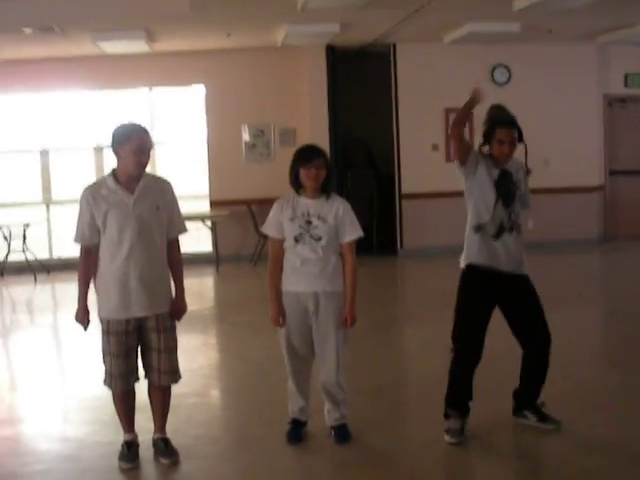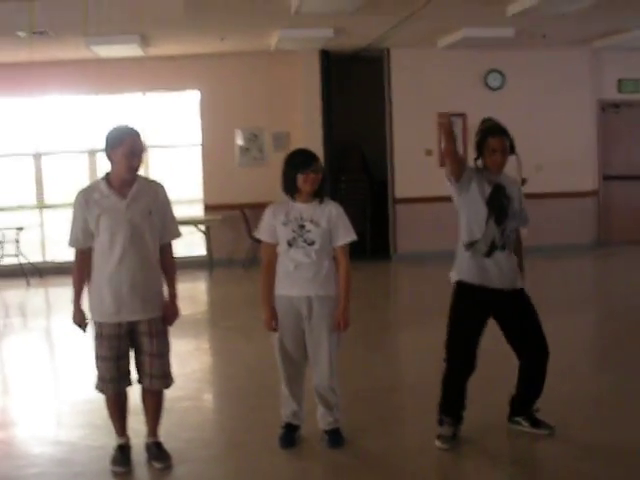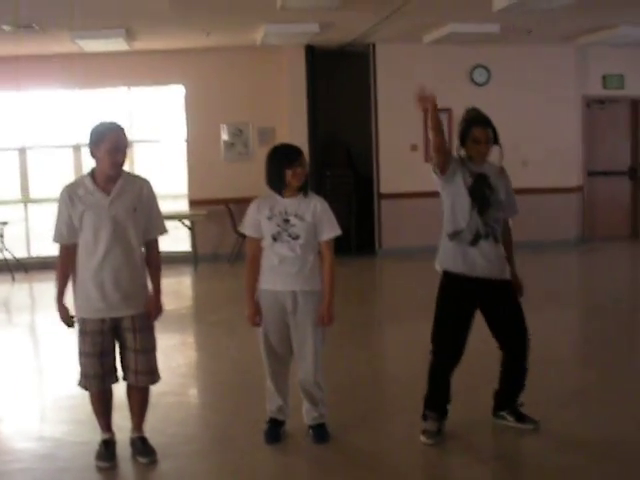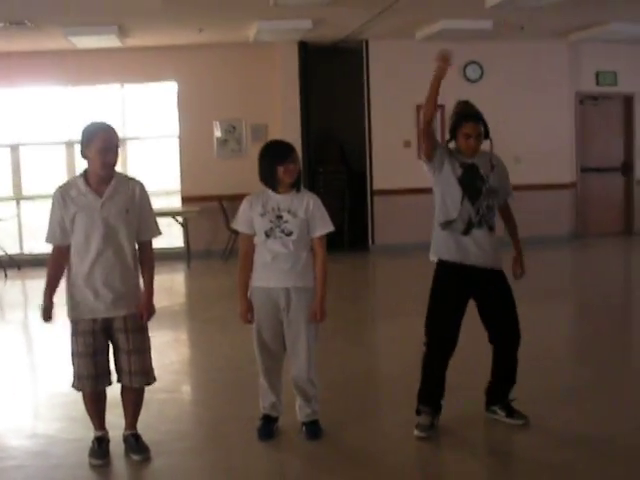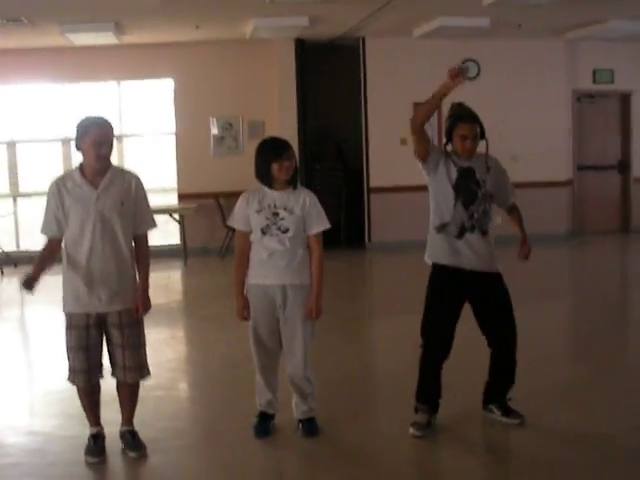
dt=0.1s
person 1, frame 1
left shoulder: (519, 170)
right shoulder: (473, 165)
right elbow: (456, 132)
right wrist: (471, 103)
left hip: (514, 270)
right hip: (479, 268)
left knee: (539, 340)
right knee: (467, 345)
left ankle: (526, 404)
right ankle: (455, 413)
person 1, frame 2
left shoulder: (514, 185)
right shoulder: (467, 181)
left elbow: (516, 236)
right elbow: (450, 154)
left wrist: (521, 277)
right wrist: (447, 126)
left hip: (509, 285)
right hip: (472, 284)
left knee: (536, 351)
right knee: (459, 358)
left ankle: (521, 411)
right ankle: (449, 420)
person 1, frame 3
left shoulder: (499, 175)
right shoulder: (450, 170)
left elbow: (504, 225)
right elbow: (438, 144)
left wrist: (513, 270)
right wrist: (431, 110)
left hip: (496, 276)
right hip: (458, 273)
left knee: (516, 343)
right knee: (446, 349)
left ankle: (505, 405)
right ankle: (434, 414)
person 1, frame 4
left shoulder: (493, 165)
right shoulder: (440, 161)
left elbow: (504, 207)
right elbow: (424, 124)
left wrist: (517, 249)
right wrist: (438, 77)
left hip: (490, 265)
right hip: (452, 265)
left knee: (508, 335)
right knee: (439, 341)
left ankle: (498, 400)
right ankle: (427, 409)
person 1, frame 5
left shoulder: (491, 167)
right shoulder: (436, 163)
left elbow: (508, 204)
right elbow: (416, 125)
left wrist: (523, 233)
right wrist: (446, 88)
left hip: (485, 269)
right hip: (447, 268)
left knee: (505, 338)
right knee: (435, 342)
left ankle: (495, 400)
right ankle: (425, 407)
person 2, frame 1
left shoulder: (162, 189)
right shoulder: (94, 195)
left elbow: (172, 245)
right elbow: (88, 252)
left wrist: (180, 292)
right wrist: (82, 301)
left hip: (158, 301)
right hip: (116, 304)
left knee: (162, 374)
right knee: (120, 377)
left ankle: (160, 436)
right ankle: (129, 439)
person 2, frame 2
left shoulder: (155, 193)
right shoulder: (87, 199)
left elbow: (165, 250)
right elbow: (82, 255)
left wrist: (172, 297)
right wrist: (76, 303)
left hip: (149, 305)
right hip: (107, 308)
left knee: (155, 377)
right knee: (112, 381)
left ankle: (153, 440)
right ankle: (122, 442)
person 2, frame 3
left shoulder: (141, 189)
right shoulder: (72, 195)
left elbow: (151, 246)
right elbow: (67, 251)
left wrist: (156, 293)
right wrist: (60, 299)
left hip: (134, 301)
right hip: (92, 304)
left knee: (140, 373)
right knee: (96, 378)
left ankle: (138, 435)
right ankle: (107, 438)
person 2, frame 4
left shoulder: (134, 191)
right shoulder: (65, 196)
left elbow: (144, 248)
right elbow: (60, 251)
left wrist: (148, 295)
right wrist: (48, 295)
left hip: (128, 301)
right hip: (85, 304)
left knee: (136, 374)
right knee: (89, 378)
left ankle: (131, 432)
right ankle: (100, 435)
person 2, frame 5
left shoulder: (130, 184)
right shoulder: (61, 188)
left elbow: (140, 241)
right elbow: (54, 242)
left wrist: (143, 289)
right wrist: (36, 271)
left hip: (122, 296)
right hip: (79, 299)
left knee: (130, 370)
right knee: (84, 373)
left ankle: (128, 429)
right ankle: (95, 432)
person 3, frame 1
left shoulder: (339, 207)
right shoulder: (282, 208)
left elbow: (349, 258)
right elbow: (275, 259)
left wrist: (350, 302)
right wrist: (274, 301)
left hip: (329, 294)
right hip: (293, 295)
left knee: (331, 363)
right knee: (296, 361)
left ankle: (337, 418)
right ankle: (298, 417)
person 3, frame 2
left shoulder: (331, 211)
right shoulder: (275, 213)
left elbow: (342, 261)
right elbow: (268, 263)
left wrist: (343, 306)
right wrist: (267, 305)
left hip: (322, 298)
right hip: (286, 299)
left knee: (324, 367)
right knee: (290, 366)
left ankle: (330, 422)
right ankle: (291, 421)
person 3, frame 3
left shoulder: (316, 205)
right shoulder: (259, 207)
left elbow: (327, 256)
right elbow: (252, 257)
left wrist: (328, 300)
right wrist: (250, 300)
left hip: (307, 293)
right hip: (270, 294)
left knee: (309, 362)
right knee: (274, 360)
left ankle: (316, 417)
right ankle: (276, 416)
person 3, frame 4
left shoulder: (309, 202)
right shoulder: (252, 204)
left elbow: (320, 252)
right elbow: (245, 254)
left wrist: (320, 297)
right wrist: (243, 297)
left hip: (300, 290)
right hip: (263, 290)
left knee: (302, 359)
right knee: (268, 357)
left ankle: (309, 414)
right ankle: (269, 412)
person 3, frame 5
left shoulder: (305, 199)
right shoulder: (249, 201)
left elbow: (316, 250)
right elbow: (241, 251)
left wrist: (316, 294)
right wrist: (239, 294)
left hip: (296, 287)
right hip: (259, 288)
left knee: (299, 356)
right knee: (264, 354)
left ankle: (306, 411)
right ankle: (266, 410)
